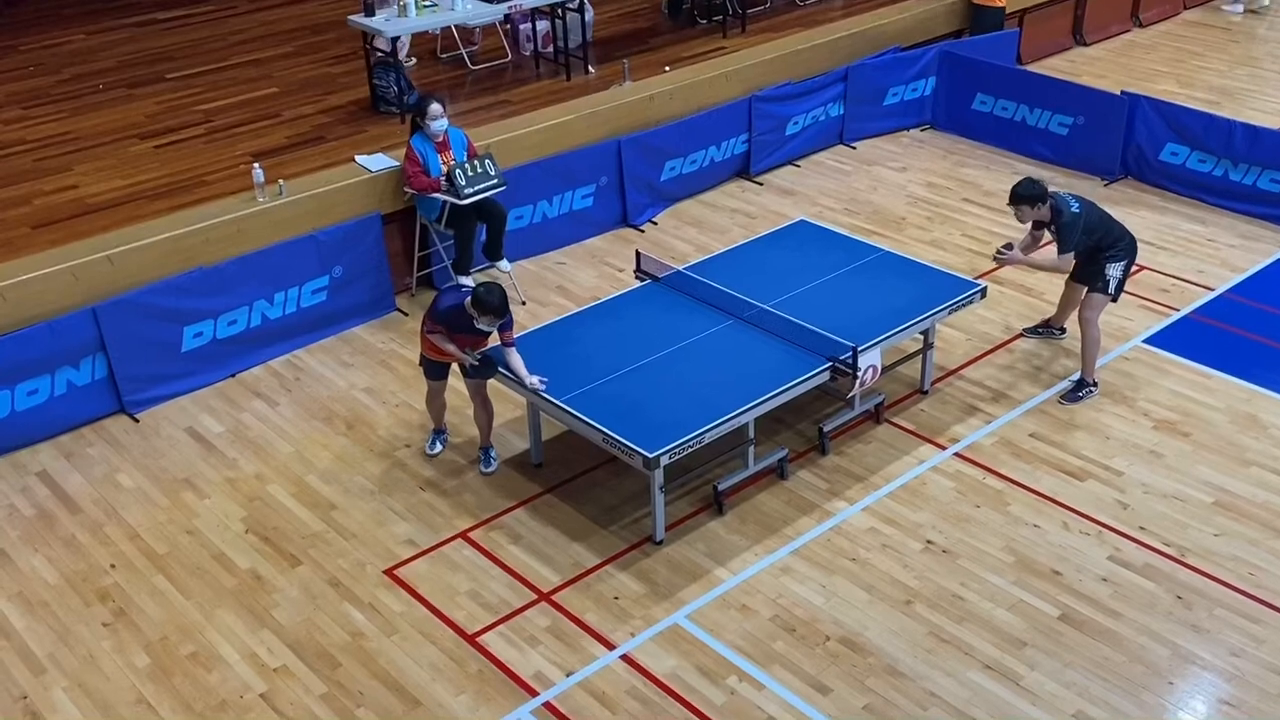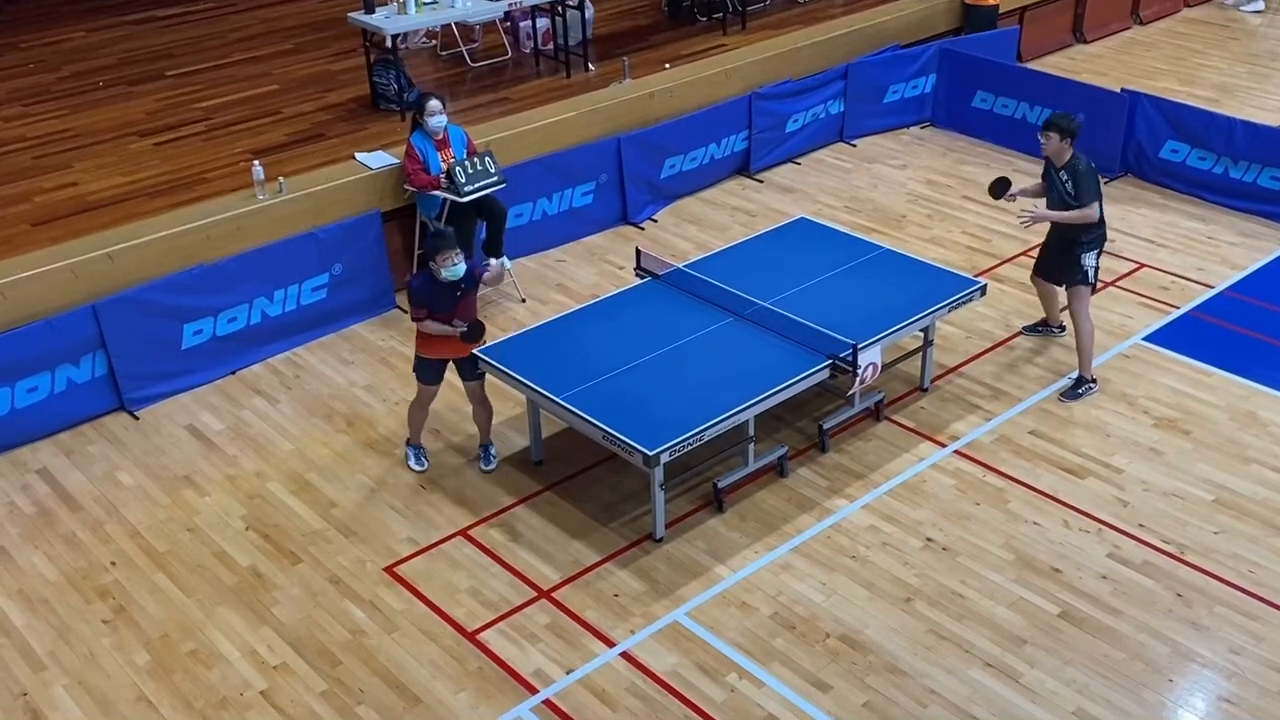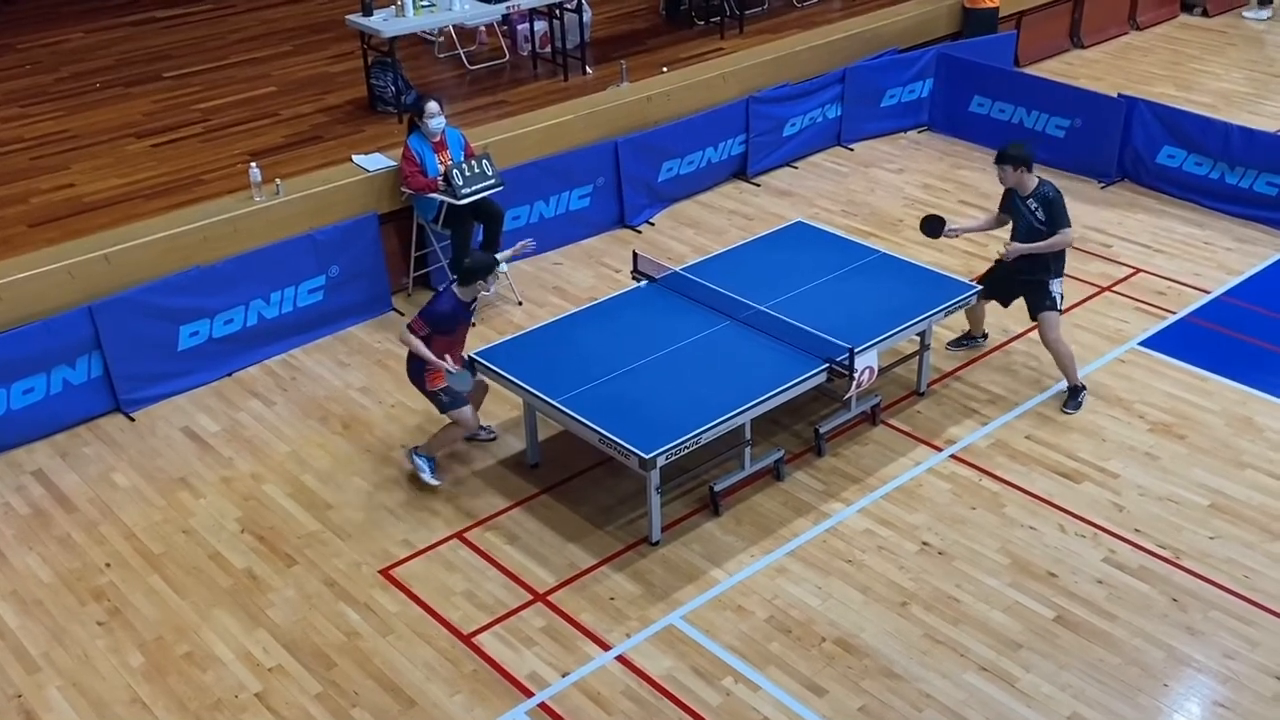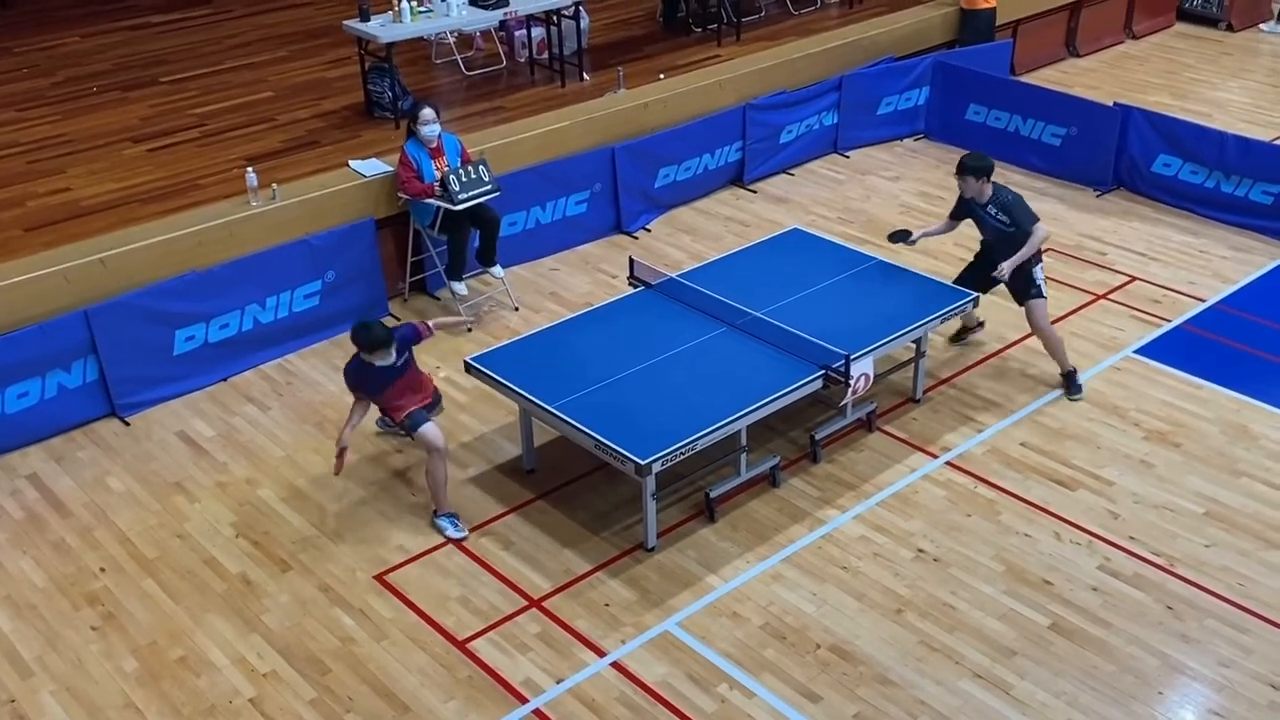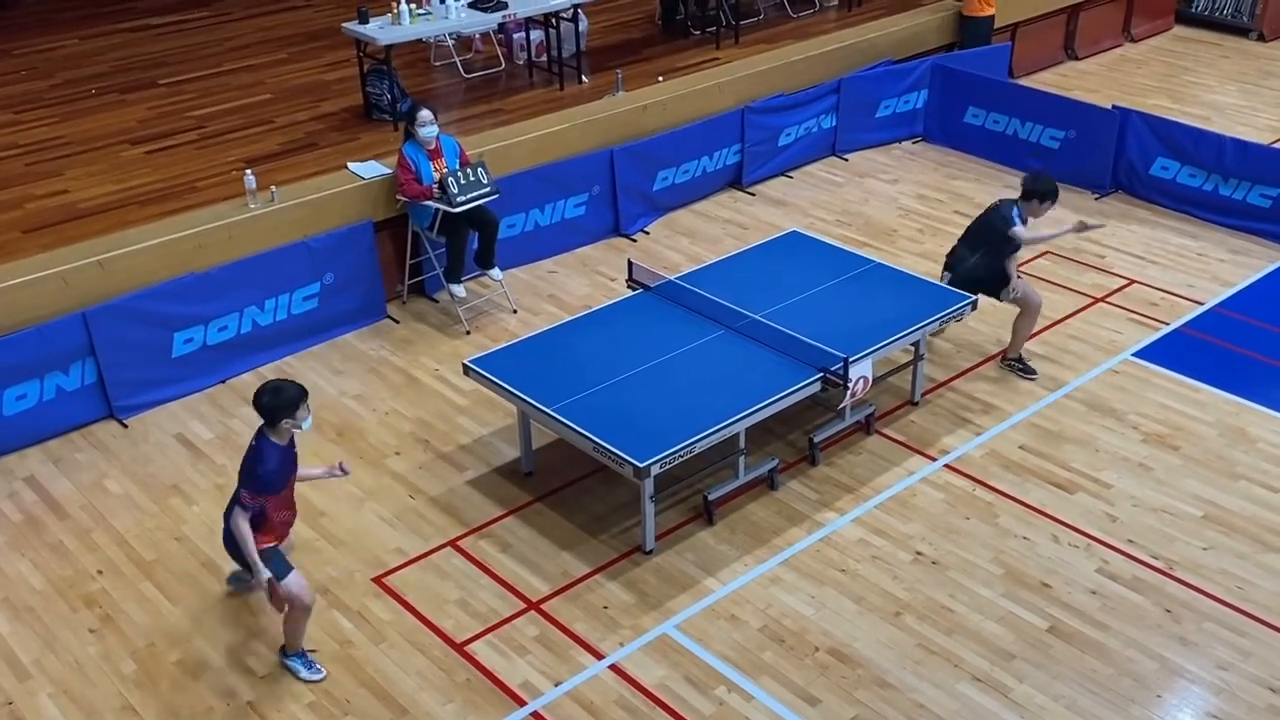
dt=1s
person 1, frame 1
left shoulder: (1067, 218)
right shoulder: (1045, 205)
left elbow: (1063, 265)
right elbow: (1035, 236)
left wrist: (1021, 260)
right wrist: (1016, 250)
left hip: (1116, 252)
right hip: (1092, 247)
left knee: (1087, 314)
right knee: (1073, 286)
left ankle: (1088, 382)
right ankle: (1055, 326)
person 1, frame 2
left shoulder: (1081, 170)
right shoulder: (1051, 161)
left elbow: (1092, 214)
left wrist: (1050, 215)
right wrist: (1020, 192)
left hip: (1085, 242)
right hip: (1060, 235)
left knee: (1078, 307)
right knee: (1041, 278)
left ankle: (1086, 379)
right ankle: (1053, 323)
person 1, frame 3
left shoulder: (1049, 196)
right shoulder: (1012, 192)
left elbow: (1067, 237)
right elbow: (1000, 219)
left wrist: (1024, 248)
right wrist: (964, 228)
left hip: (1044, 273)
right hip: (1015, 263)
left knee: (1050, 337)
left ankle: (1077, 387)
right ankle: (977, 335)
person 1, frame 4
left shoulder: (1008, 201)
right shoulder: (968, 199)
left elbow: (1042, 232)
right elbow: (950, 223)
left wrist: (1012, 262)
right wrist: (921, 234)
left hip: (1022, 262)
right hip: (992, 257)
left knee: (1041, 324)
left ankle: (1068, 372)
right ankle: (972, 324)
person 1, frame 5
left shoulder: (1017, 215)
right shoulder: (1006, 212)
left elbow: (1010, 254)
right elbow: (1025, 238)
left wrist: (1013, 278)
right wrist: (1069, 229)
left hip: (989, 270)
right hip: (960, 270)
left knee: (1033, 302)
left ankle: (1011, 357)
person 2, frame 1
left shoulder: (501, 314)
right shoulder: (445, 306)
left elbow: (509, 350)
right elbow: (431, 332)
left wrist: (526, 377)
right wrist: (461, 354)
left hip: (473, 348)
right hip: (438, 347)
left knee: (479, 395)
right knee: (435, 391)
left ankle: (486, 447)
right ankle: (439, 431)
person 2, frame 2
left shoulder: (469, 270)
right shoulder: (420, 285)
left elbow: (490, 278)
right elbow: (421, 323)
left wrist: (497, 274)
right wrist: (454, 330)
left hip: (469, 345)
right hip: (432, 348)
left knee: (478, 396)
right knee: (425, 398)
left ankle: (486, 444)
right ankle: (413, 444)
person 2, frame 3
left shoulder: (465, 284)
right shoulder: (444, 309)
left elbow: (486, 265)
right elbow: (406, 335)
left wrist: (511, 253)
right wrist: (436, 361)
left hip: (447, 361)
right hip: (429, 371)
left knee: (480, 389)
right knee: (466, 419)
left ankle: (468, 428)
right ankle: (422, 453)
person 2, frame 4
left shoulder: (402, 334)
right shoulder: (356, 372)
left elbow: (431, 326)
right elbow: (362, 401)
left wrist: (461, 321)
right wrist: (348, 430)
left hip: (423, 390)
right hip: (401, 406)
left knee: (434, 411)
right knee: (437, 446)
left ankle: (392, 423)
right ankle: (443, 513)
person 2, frame 5
left shoulder: (279, 438)
right shoulder: (266, 467)
right elbow: (238, 520)
left wrist: (327, 472)
right wrist: (259, 568)
left hip: (270, 527)
right hip: (251, 540)
right knee: (303, 600)
left ankle: (242, 578)
right ankle: (293, 653)
person 3, frame 1
left shoulder: (457, 135)
right shoulder: (416, 145)
right elbow: (413, 180)
right wrist: (437, 184)
right hip: (437, 201)
left knee: (498, 213)
right knee: (467, 220)
left ankle: (494, 254)
right ankle: (462, 271)
person 3, frame 2
left shoulder: (457, 133)
right shoulder: (416, 142)
right elbow: (413, 177)
right wrist: (437, 181)
right hip: (437, 198)
left knee: (498, 210)
right knee: (467, 218)
left ankle: (495, 252)
person 3, frame 3
left shoulder: (454, 135)
right shoulder: (413, 145)
right elbow: (410, 180)
right wrist: (435, 184)
right hip: (435, 201)
left knee: (495, 213)
right knee: (464, 222)
left ankle: (490, 255)
right ankle: (459, 270)
person 3, frame 4
left shoulder: (451, 141)
right shoulder: (410, 151)
right elbow: (407, 185)
right wrist: (431, 189)
right hip: (431, 207)
left knee: (492, 218)
right knee: (461, 226)
left ankle: (487, 260)
right ankle: (454, 276)
person 3, frame 5
left shoulder: (450, 143)
right shoulder: (408, 153)
right elbow: (406, 187)
right wrist: (429, 192)
right hip: (430, 209)
left knee: (490, 220)
right knee: (460, 228)
left ankle: (485, 262)
right ankle: (453, 277)
